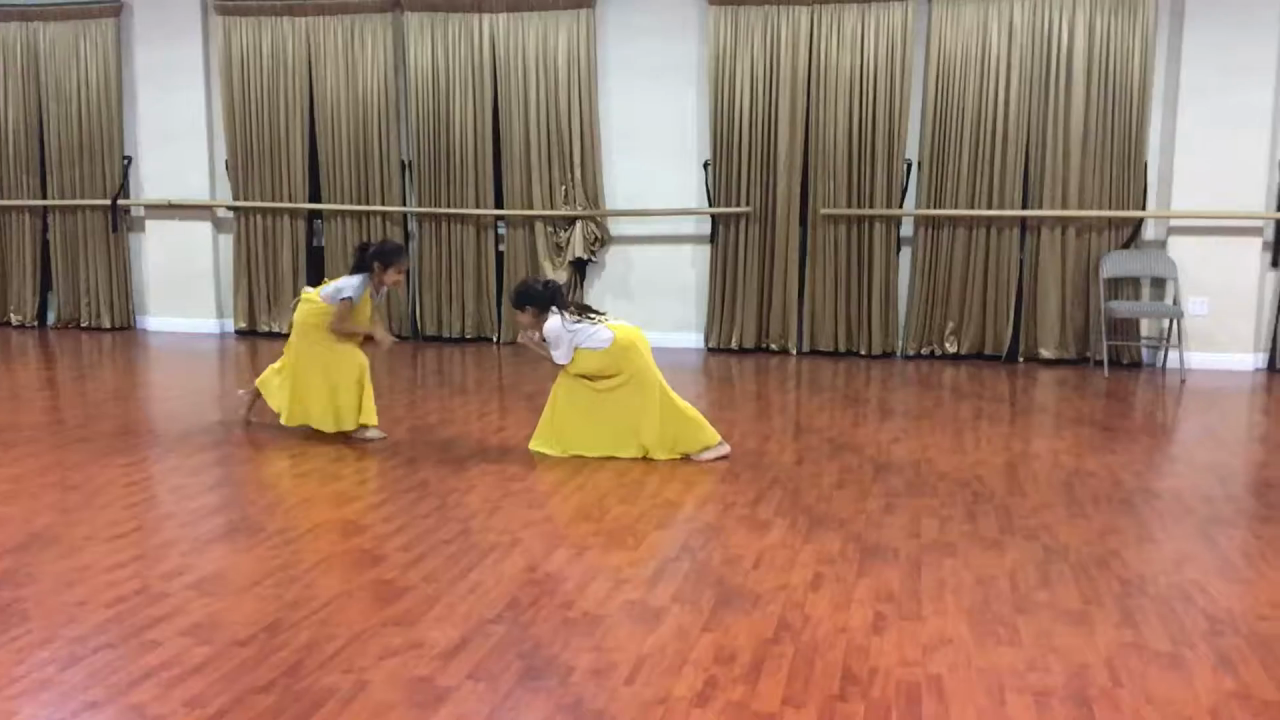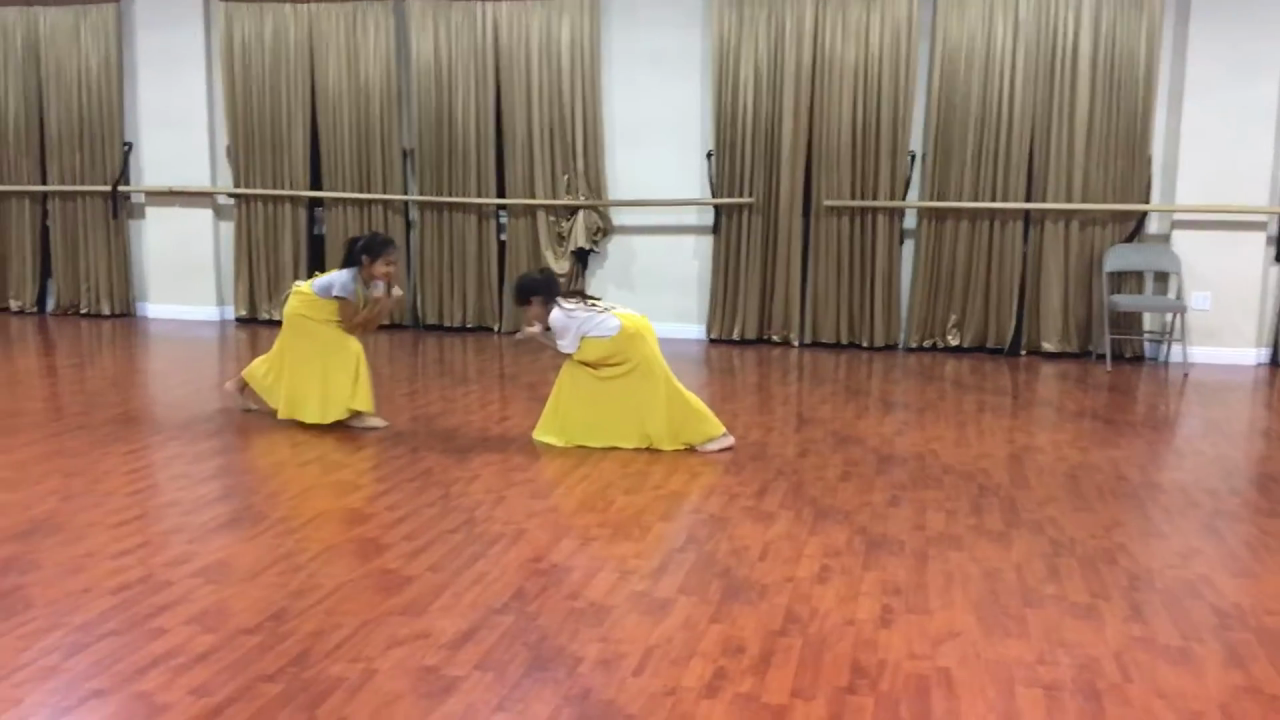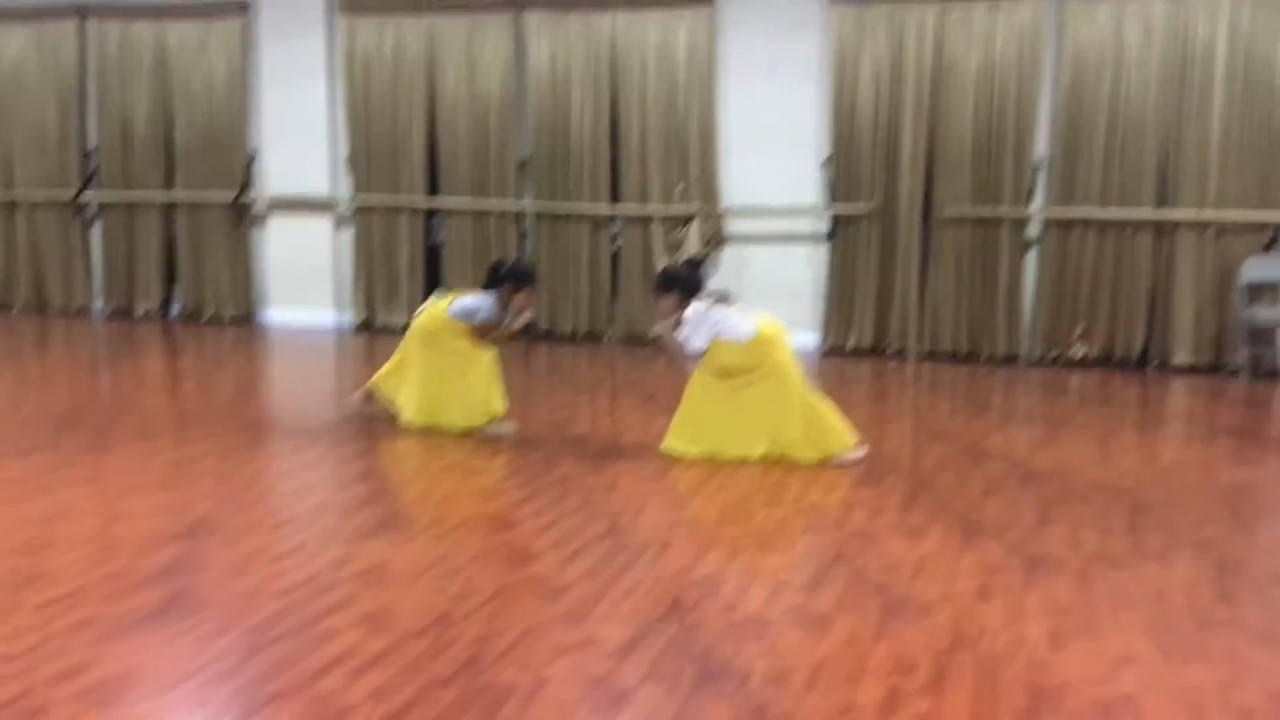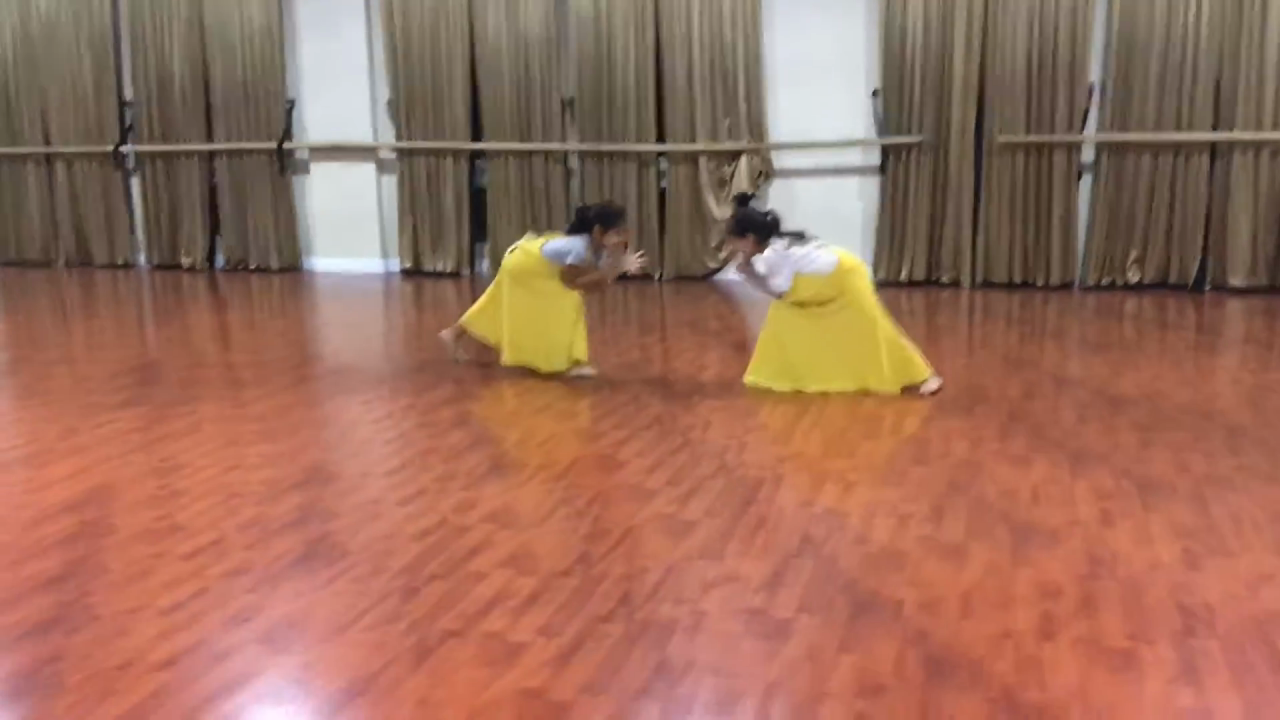
dt=0.7s
person 1, frame 1
left shoulder: (552, 326)
right shoulder: (559, 314)
left elbow: (563, 361)
right elbow: (567, 350)
left wrist: (533, 345)
right wrist: (538, 342)
left hip: (624, 349)
right hip: (617, 348)
left knee: (654, 398)
right knee: (570, 383)
left ankle: (709, 443)
right ankle: (573, 437)
person 1, frame 2
left shoulder: (557, 317)
right shoulder: (564, 304)
left elbow: (569, 351)
right elbow: (572, 341)
left wrist: (538, 335)
right wrist: (542, 332)
left hip: (630, 337)
right hip: (623, 335)
left knee: (660, 389)
right knee: (576, 372)
left ankle: (713, 435)
right ankle: (575, 428)
person 1, frame 3
left shoulder: (693, 312)
right shoulder: (701, 307)
left elbow: (696, 354)
right elbow: (700, 347)
left wrist: (667, 337)
right wrist: (672, 333)
left hip: (763, 347)
right hip: (751, 349)
left knee: (793, 397)
right knee: (706, 380)
left ankle: (843, 447)
person 1, frame 4
left shoulder: (773, 254)
right shoulder: (777, 246)
left elbow: (780, 292)
right elbow: (784, 289)
left wrist: (748, 274)
right wrist: (750, 270)
left hip: (845, 278)
right hip: (830, 283)
left knee: (872, 329)
right knee: (784, 314)
left ankle: (922, 377)
person 2, frame 1
left shoulder: (379, 287)
right shoulder: (358, 287)
left elbow: (371, 315)
right elbow: (336, 325)
left wrist: (378, 331)
right wrist: (371, 330)
left hip: (316, 321)
right hip: (313, 321)
left knee: (295, 366)
right knee: (353, 364)
left ankle: (252, 396)
right ankle: (356, 425)
person 2, frame 2
left shoulder: (376, 283)
right shoulder: (346, 281)
left elbow: (368, 325)
right elbow: (350, 325)
left wrist: (389, 303)
right wrist: (376, 303)
left hip: (313, 314)
right hip: (304, 313)
left knee: (284, 358)
right knee: (347, 351)
left ankle: (239, 385)
right ankle: (354, 413)
person 2, frame 3
left shoulder: (505, 305)
right shoulder: (487, 306)
left elbow: (491, 335)
right elbow: (481, 340)
left wrist: (515, 326)
right wrist: (512, 329)
left hip: (433, 324)
right hip: (433, 327)
left knee: (411, 366)
right knee: (482, 359)
left ankle: (368, 393)
right ankle: (485, 419)
person 2, frame 4
left shoulder: (596, 249)
right shoulder: (580, 249)
left elbow: (601, 281)
right elbow: (569, 283)
left wrist: (623, 267)
right wrist: (600, 275)
left hip: (520, 264)
right hip: (522, 267)
left knee: (495, 308)
right knee: (567, 302)
left ankle: (454, 334)
right ankle: (568, 362)
